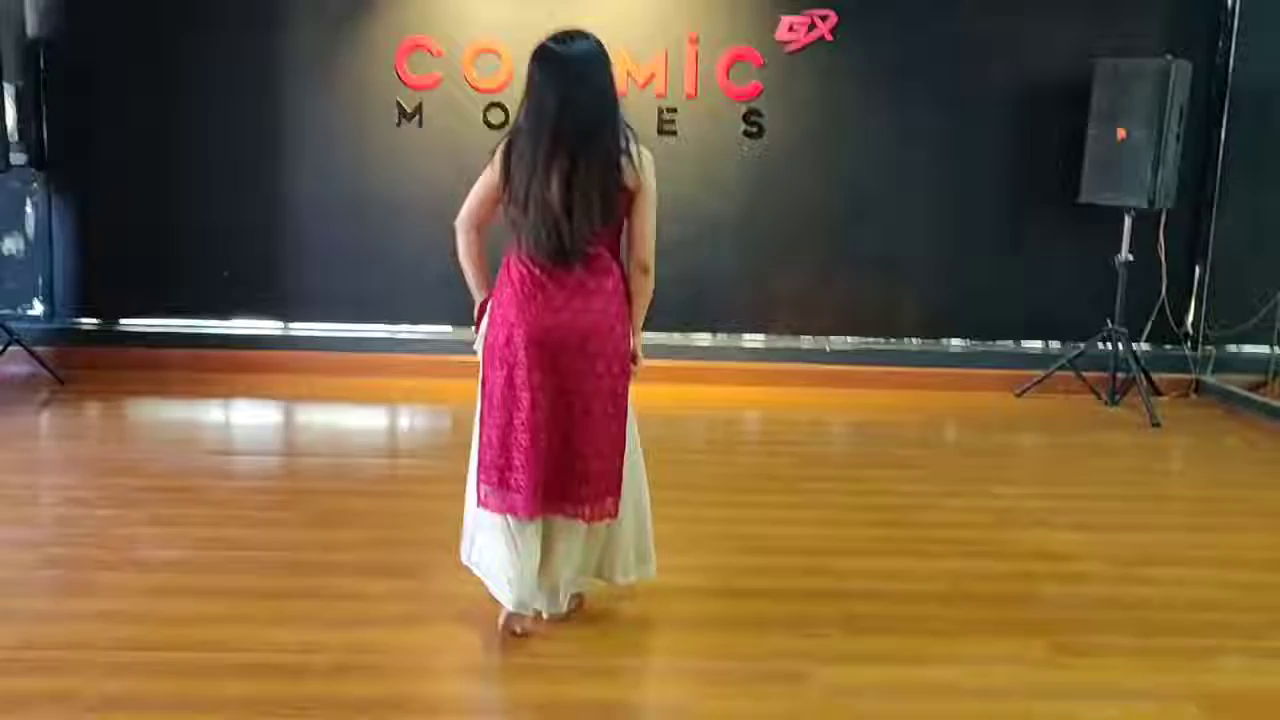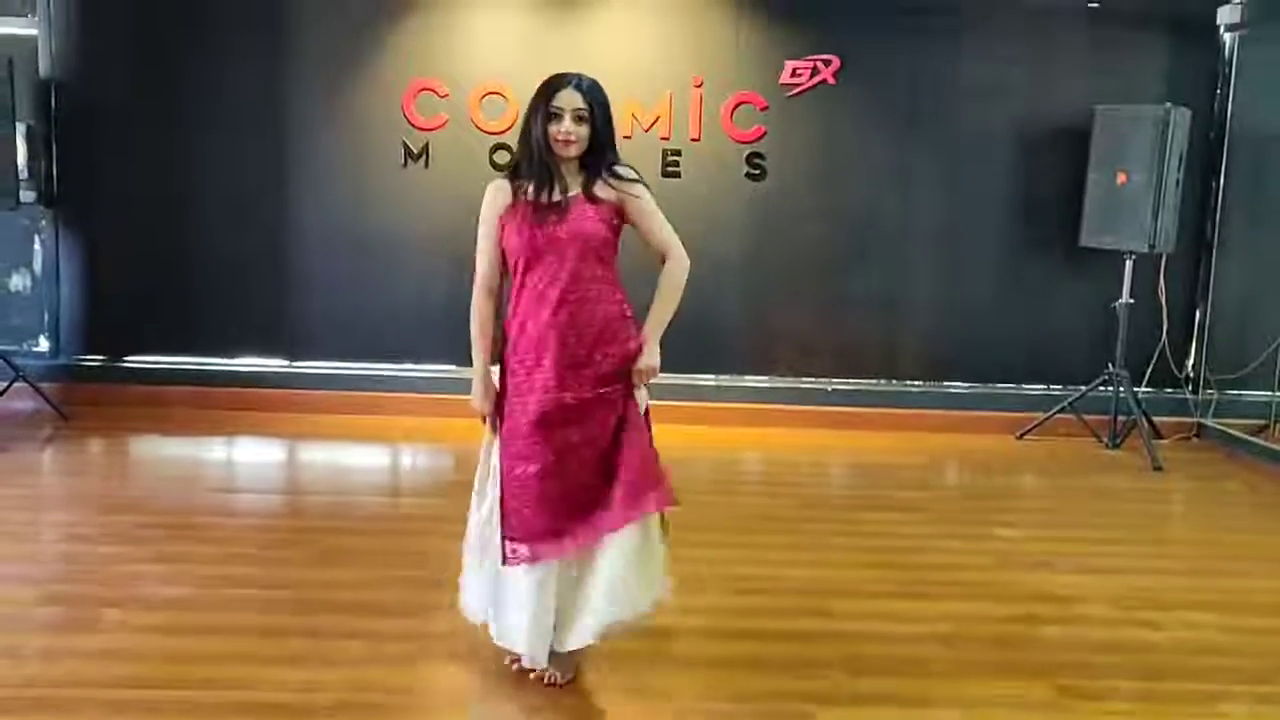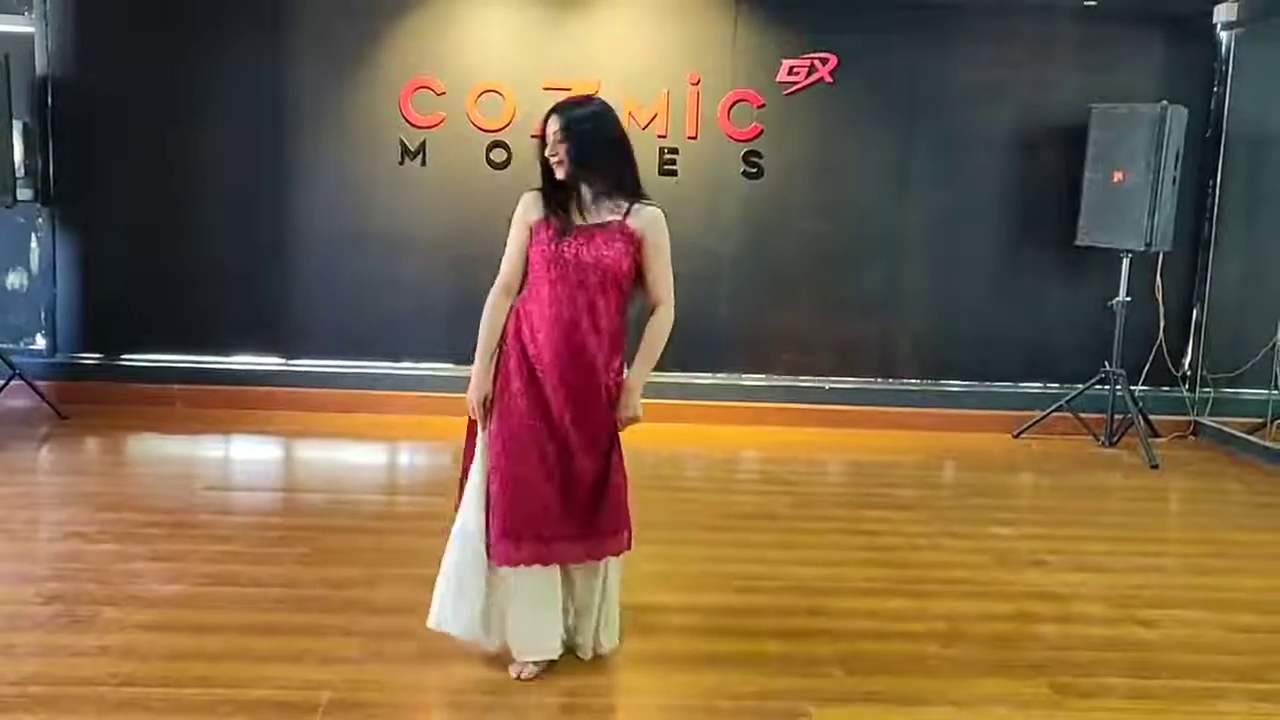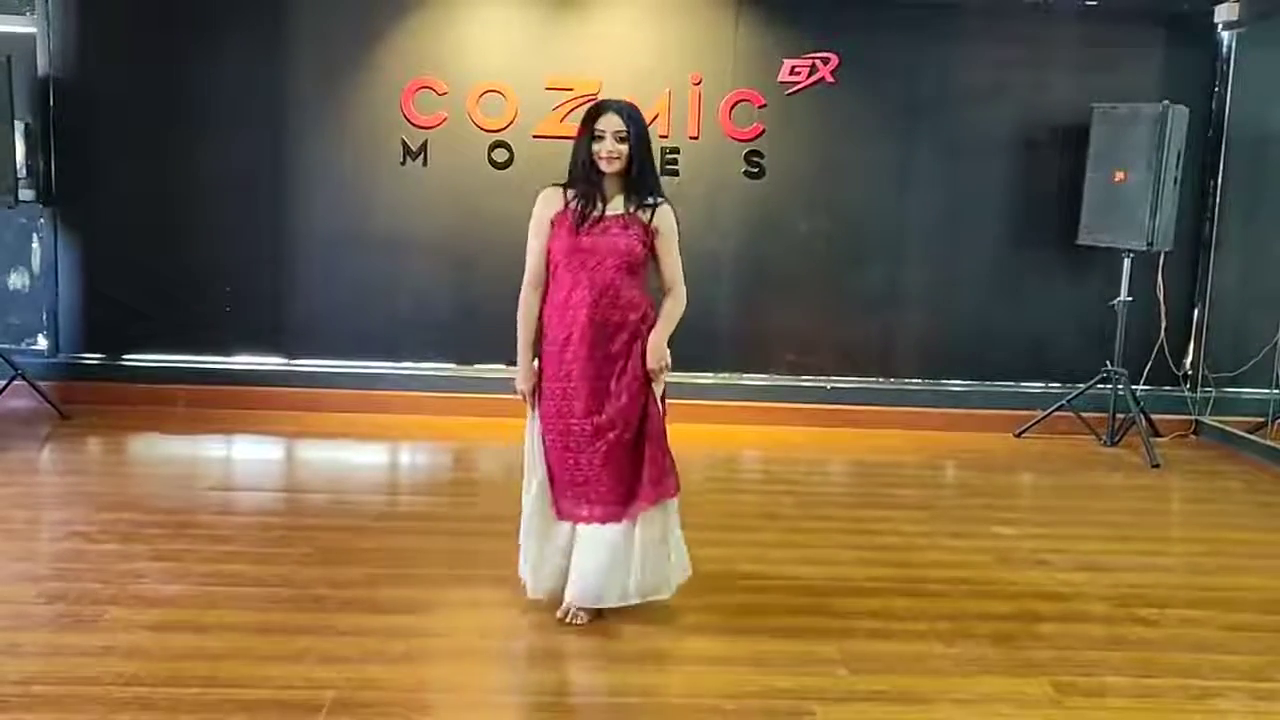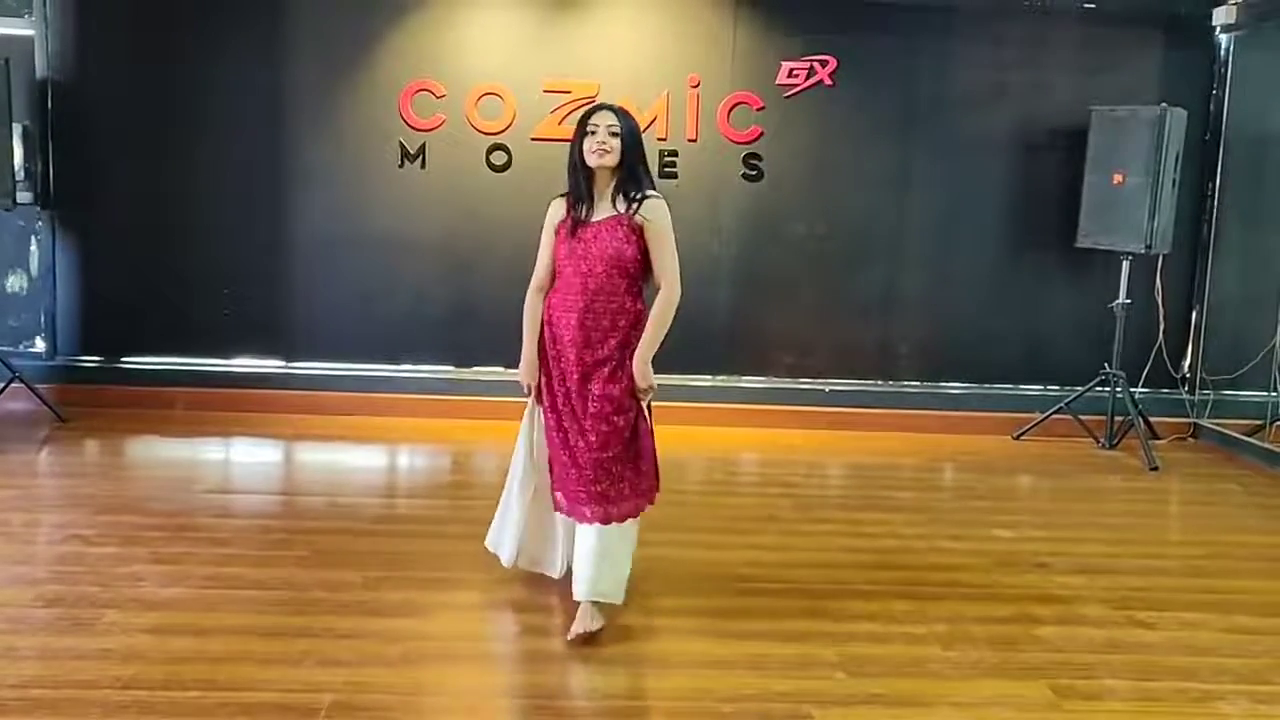
dt=1s
person 1, frame 1
left shoulder: (517, 147)
right shoulder: (631, 157)
left elbow: (466, 227)
right elbow: (641, 261)
left wrist: (484, 302)
right wrist: (632, 330)
left hip: (521, 317)
right hip: (597, 324)
left knee: (518, 454)
right knee: (588, 454)
left ankle: (521, 596)
right ankle: (564, 589)
person 1, frame 2
left shoulder: (616, 185)
right shoulder: (504, 194)
left elbow: (677, 260)
right elbow: (485, 290)
left wrist: (650, 341)
right wrist: (482, 373)
left hip: (603, 366)
right hip: (530, 370)
left knee: (595, 496)
right knee: (529, 499)
left ankle: (570, 634)
right ankle: (531, 631)
person 1, frame 3
left shoulder: (644, 219)
right shoulder: (535, 206)
left elbow: (663, 309)
right elbow: (504, 291)
left wrist: (634, 388)
right wrist: (481, 370)
left hip: (594, 382)
right hip: (525, 375)
left knee: (588, 505)
right knee: (522, 504)
left ankle: (583, 621)
right ankle: (532, 636)
person 1, frame 4
left shoulder: (654, 212)
right shoulder: (553, 202)
left elbow: (675, 291)
right elbow: (532, 285)
left wrist: (658, 338)
right wrist: (524, 359)
left hip: (625, 359)
right hip: (562, 356)
left knee: (615, 470)
right knee: (564, 467)
left ankle: (592, 585)
right ankle: (563, 572)
person 1, frame 5
left shoulder: (647, 208)
right shoulder: (561, 209)
left elbow: (670, 289)
right elbow: (540, 286)
left wrist: (644, 357)
right wrist: (528, 354)
left hip: (616, 357)
right hip: (561, 356)
left knee: (607, 472)
right knee: (571, 466)
left ankle: (591, 595)
right ankle: (585, 564)
